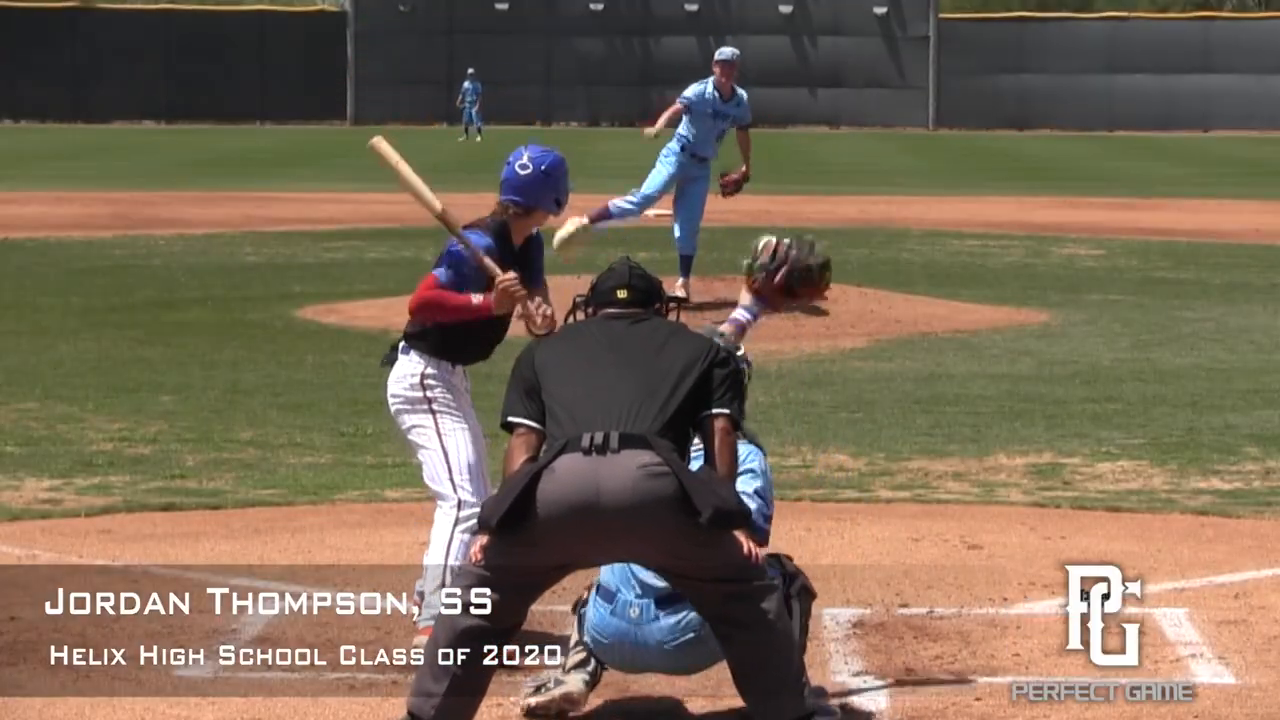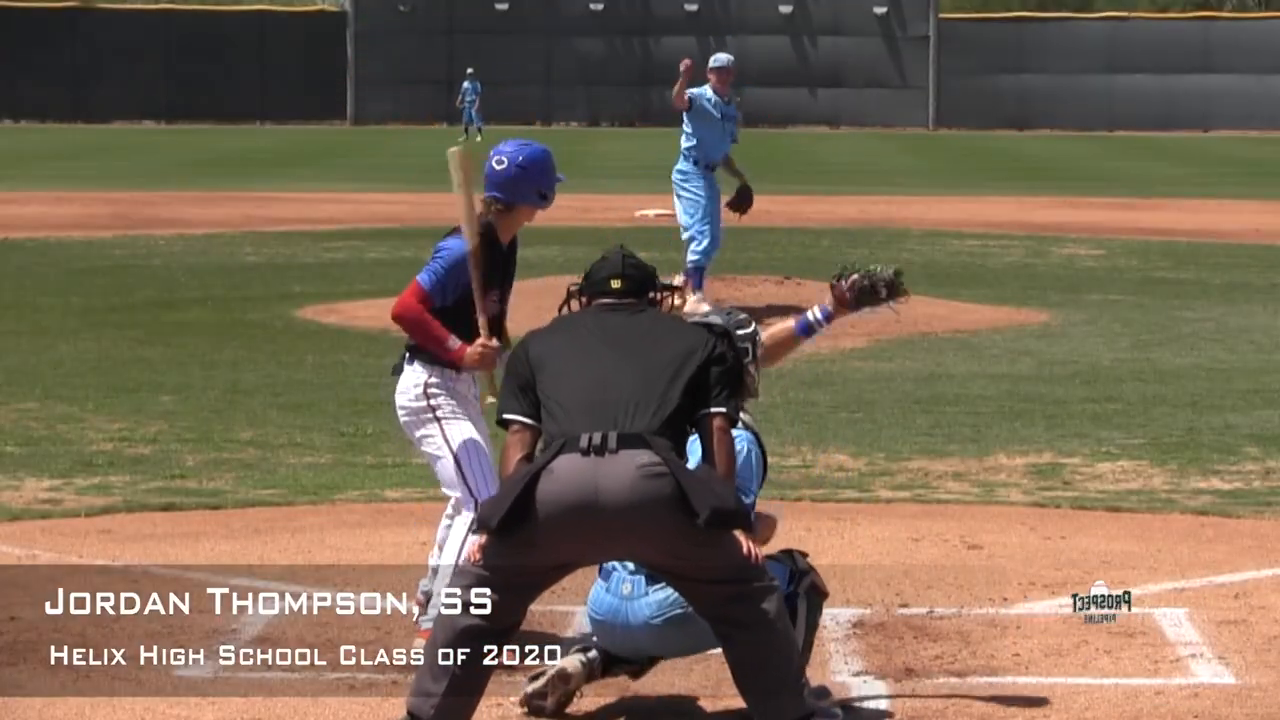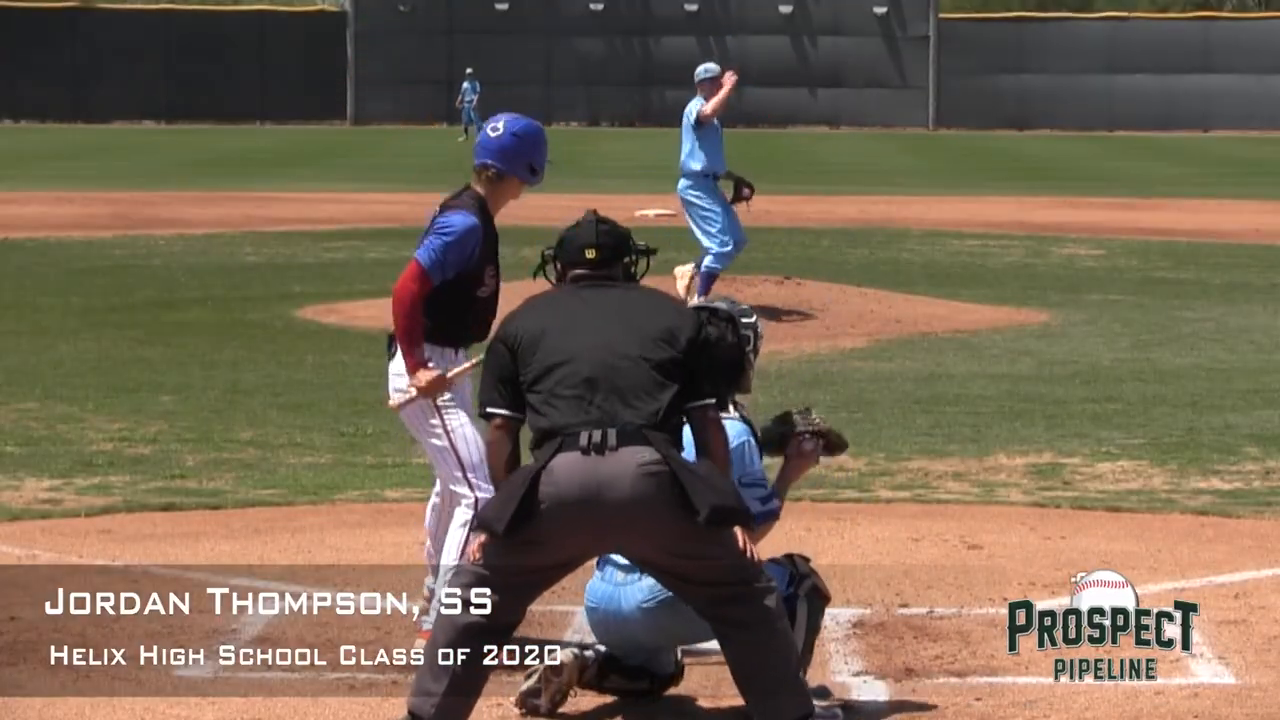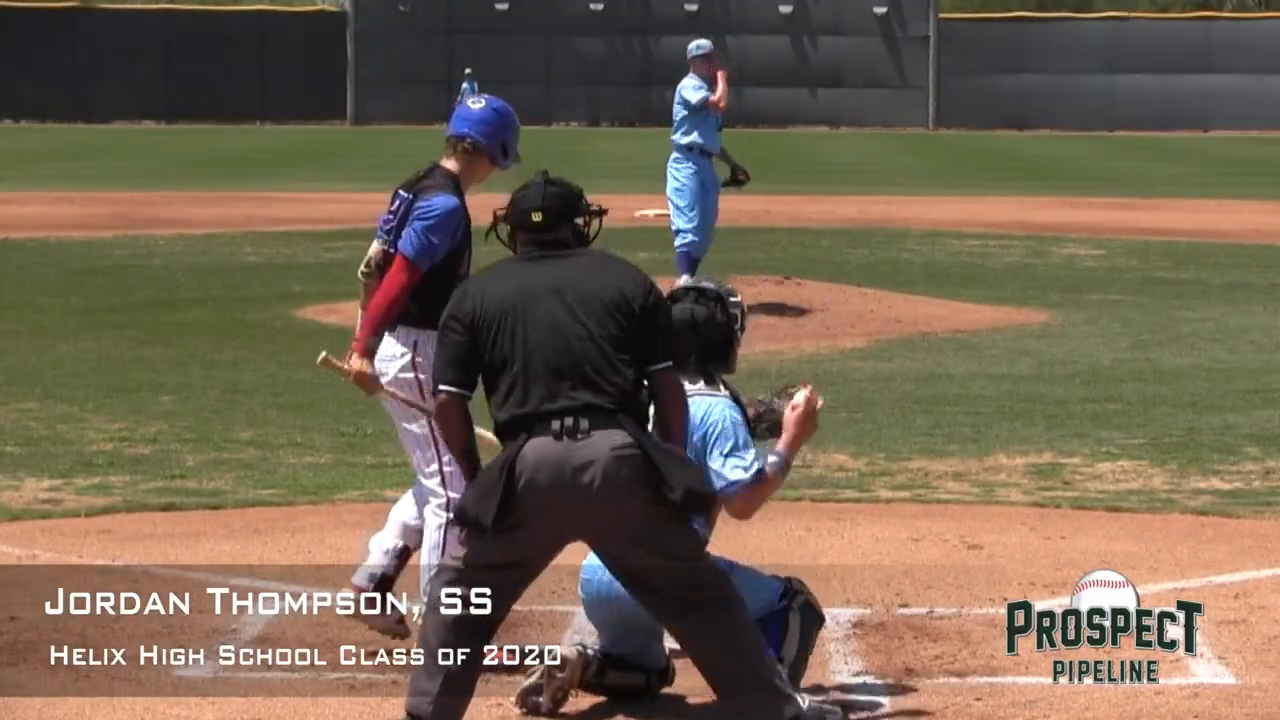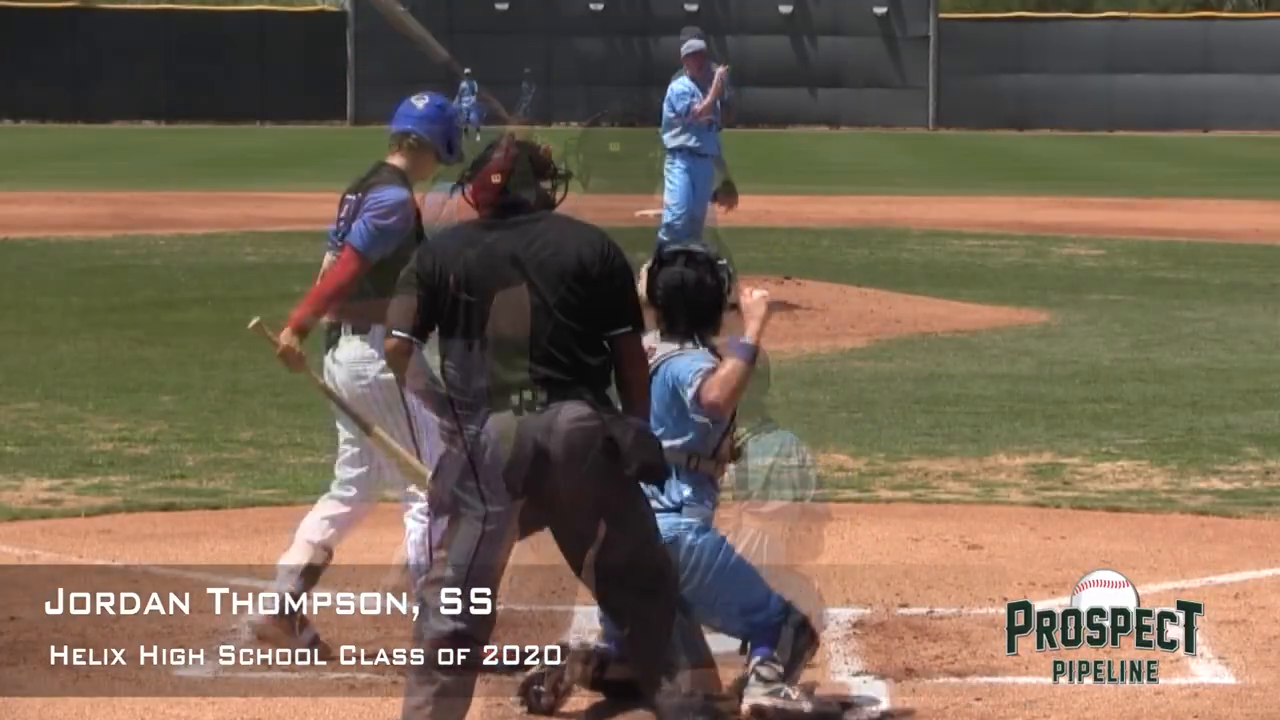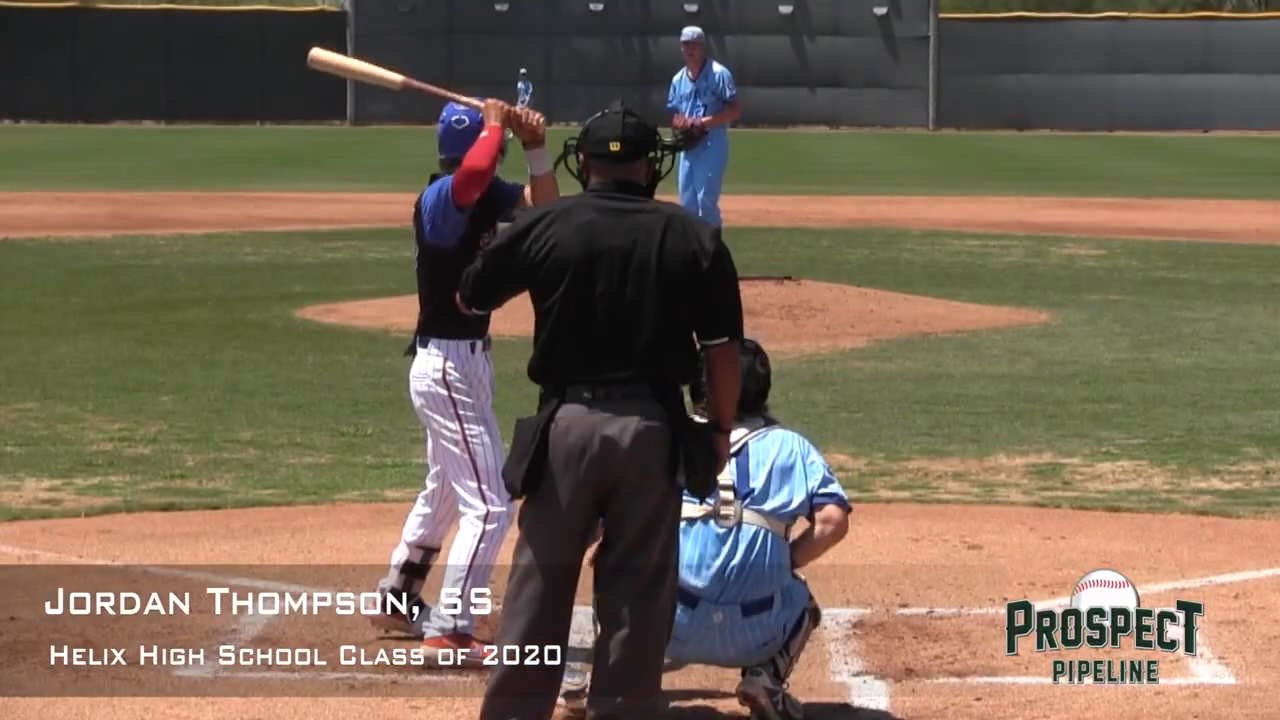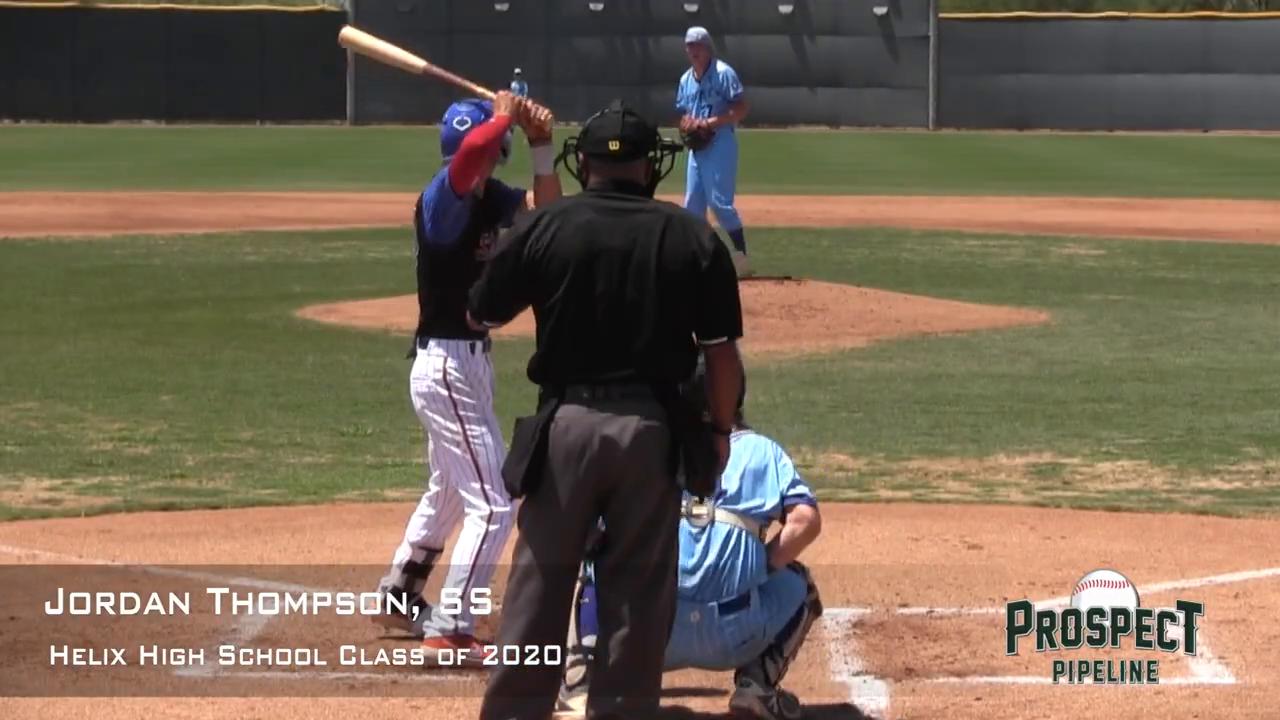
dt=0.2s
person 1, frame 1
left shoulder: (545, 348)
right shoulder: (701, 348)
left elbow: (524, 442)
right elbow: (720, 433)
left wrist: (502, 522)
right wrist: (727, 518)
left hip: (562, 485)
right hip: (653, 484)
left knee: (480, 593)
right knee: (747, 593)
person 1, frame 2
left shoulder: (540, 341)
right shoulder: (696, 339)
left elbow: (519, 438)
right elbow: (717, 432)
left wrist: (502, 520)
right wrist: (727, 518)
left hip: (561, 485)
right hip: (651, 482)
left knee: (479, 591)
right knee: (745, 591)
person 1, frame 3
left shoulder: (522, 320)
right shoulder: (675, 313)
left elbow: (500, 429)
right elbow: (706, 421)
left wrist: (501, 513)
right wrist: (723, 511)
left hip: (559, 479)
right hip: (650, 476)
left knee: (478, 593)
right knee: (741, 592)
person 1, frame 4
left shoulder: (477, 292)
right shoulder: (627, 278)
left elbow: (447, 401)
right elbow: (668, 388)
left wrist: (475, 480)
right wrist: (673, 469)
left hip: (531, 464)
right hip: (620, 458)
left knee: (463, 589)
right knee: (697, 593)
person 1, frame 5
left shoulder: (442, 250)
right shoulder: (590, 244)
left elbow: (398, 350)
right elbow: (629, 351)
left wrist: (450, 411)
right wrist: (631, 434)
left hip: (495, 434)
right hip: (582, 431)
left knee: (458, 588)
right knee: (641, 585)
person 1, frame 6
left shoulder: (542, 227)
right shoulder: (696, 237)
left elbow: (469, 300)
right elbow: (723, 351)
right wrist: (719, 429)
left hip: (566, 425)
right hip: (652, 428)
left knee: (541, 581)
right knee: (640, 592)
person 1, frame 7
left shoulder: (541, 227)
right shoulder: (694, 237)
left elbow: (481, 316)
right elbow: (721, 352)
right wrist: (720, 431)
left hip: (565, 424)
right hip: (652, 428)
left knee: (540, 579)
right knee: (639, 589)
person 2, frame 1
left shoulder: (528, 243)
right shoulder: (478, 244)
left elbow: (537, 306)
right elbow: (419, 303)
left wrist: (542, 315)
right wrist: (486, 304)
left hip: (450, 377)
right hip: (422, 379)
left knee: (475, 494)
right knee: (463, 499)
left ankle: (431, 593)
right ankle: (434, 626)
person 2, frame 2
left shoulder: (505, 242)
right shoulder: (464, 249)
right elbow: (405, 310)
left wrist: (503, 354)
right wrist: (459, 353)
left hip: (454, 384)
right hip: (432, 388)
left knee: (471, 494)
right knee: (482, 501)
left ankle: (436, 592)
right ankle: (438, 627)
person 2, frame 3
left shoulder: (466, 209)
right shoulder: (466, 223)
left elbow: (427, 285)
right elbow: (406, 289)
right wrist: (415, 366)
left hip: (441, 366)
right hip: (432, 372)
left knee: (455, 487)
right knee: (477, 496)
left ankle: (439, 591)
person 2, frame 4
left shoulder: (419, 187)
right shoulder: (445, 204)
left elbow: (372, 268)
right elbow: (397, 281)
left wrist: (367, 344)
right wrist: (363, 349)
left hip: (403, 350)
right hip: (414, 358)
left knee: (436, 484)
right knee: (450, 491)
left ankle: (371, 583)
person 2, frame 5
left shoulder: (367, 190)
right shoulder: (394, 199)
right elbow: (345, 268)
right wrist: (297, 328)
left hip: (353, 353)
right hip: (378, 358)
left knee: (352, 490)
right knee: (427, 492)
left ankle: (284, 607)
person 2, frame 6
left shoulder: (482, 192)
right shoulder: (440, 197)
left elbow: (545, 205)
right elbow: (473, 171)
left wrist: (536, 146)
right wrist: (495, 125)
left hip: (462, 362)
right hip: (448, 367)
left knee: (445, 491)
right knee: (490, 504)
left ankle: (396, 599)
right ankle: (448, 630)
person 2, frame 7
left shoulder: (486, 193)
right shoulder: (441, 195)
left elbow: (546, 210)
right elbow: (471, 151)
left wrist: (541, 143)
right wrist: (504, 115)
left hip: (465, 363)
right hip: (448, 367)
left knee: (448, 491)
right knee: (492, 505)
left ankle: (398, 597)
right ankle: (447, 632)
person 3, frame 1
right shoulder: (744, 454)
right elbow: (747, 534)
left hip: (608, 631)
right hip: (681, 639)
left knee: (597, 594)
right knee: (785, 578)
left ankle: (575, 678)
person 3, frame 2
right shoulder: (735, 439)
left elbow: (746, 357)
left wrist: (822, 315)
right wrist: (760, 528)
left hip: (606, 609)
right hip: (670, 609)
right knee: (796, 574)
left ankle: (581, 664)
person 3, frame 3
right shoulder: (732, 433)
right elbow: (748, 532)
right wrist: (792, 472)
left hip: (601, 598)
right hip: (662, 597)
left knee: (655, 670)
right knee: (798, 580)
left ankle: (579, 666)
person 3, frame 4
right shoulder: (716, 409)
right elbow: (743, 503)
right wrist: (789, 443)
left hip: (598, 576)
left knee: (644, 671)
right knee: (794, 603)
left ankle: (580, 665)
person 3, frame 5
left shoulder: (639, 354)
right shoulder: (691, 363)
right elbow: (716, 401)
right wrist: (752, 333)
right hip: (675, 536)
left knee: (630, 660)
right knee: (787, 625)
left ankle: (584, 661)
person 3, frame 6
right shoulder: (790, 445)
right elbow: (833, 522)
right wrist: (786, 563)
left hip: (672, 625)
right hip: (748, 636)
right knee: (797, 599)
right ankle: (765, 680)
person 3, frame 7
right shoulder: (761, 448)
right elbow: (805, 522)
right wrist: (758, 567)
right hip: (732, 636)
left knee: (596, 564)
right knee: (796, 585)
left ankle: (581, 687)
right ankle: (758, 686)
person 4, frame 1
left shoulder: (742, 101)
right shoulder: (699, 91)
left elbow: (743, 131)
right elbow: (677, 107)
left wrist: (746, 165)
right wrist: (657, 127)
left hip: (702, 164)
right hip: (678, 156)
left knee: (689, 225)
right knee: (643, 199)
left ankle: (684, 283)
right ankle: (584, 223)
person 4, frame 2
left shoulder: (732, 111)
right shoulder: (699, 97)
right elbow: (678, 100)
left wrist: (742, 179)
right wrist: (684, 78)
left hip: (708, 175)
right hip: (689, 172)
left knee: (711, 240)
right knee: (700, 235)
left ankle: (687, 282)
right ankle: (695, 298)
person 4, frame 3
left shoulder: (710, 116)
right shoulder: (695, 107)
right elbow: (709, 113)
left wrist: (735, 177)
right wrist: (728, 88)
left hip: (710, 186)
right hip: (696, 186)
left knee: (736, 240)
right knee: (723, 244)
left ankle: (691, 272)
right ankle: (700, 300)
person 4, frame 4
left shoulder: (707, 90)
right shoulder: (689, 86)
right elbow: (721, 104)
left wrist: (732, 162)
right wrist: (722, 75)
left hip: (706, 164)
right hip: (686, 163)
left knee: (705, 229)
right knee: (688, 226)
left ankle: (689, 279)
right ankle: (685, 282)
person 4, frame 5
left shoulder: (711, 91)
right shoulder: (678, 88)
left elbow: (712, 131)
right elbow: (699, 116)
right wrist: (717, 86)
left hip: (704, 163)
right hip: (681, 161)
left knee: (695, 223)
right knee: (676, 217)
person 4, frame 6
left shoulder: (719, 74)
right shoulder: (678, 79)
left elbow: (735, 111)
right elbow: (674, 115)
left wrist: (702, 122)
right wrist: (681, 122)
left hip: (712, 144)
right hip: (688, 146)
left knee: (706, 200)
right knee: (688, 206)
person 4, frame 7
left shoulder: (723, 72)
right shoulder: (685, 79)
left elbow: (742, 109)
left wrist: (709, 122)
right wrist: (687, 123)
left hip: (720, 144)
right hip: (697, 147)
left knee: (721, 202)
right knee: (692, 206)
left ankle: (741, 258)
